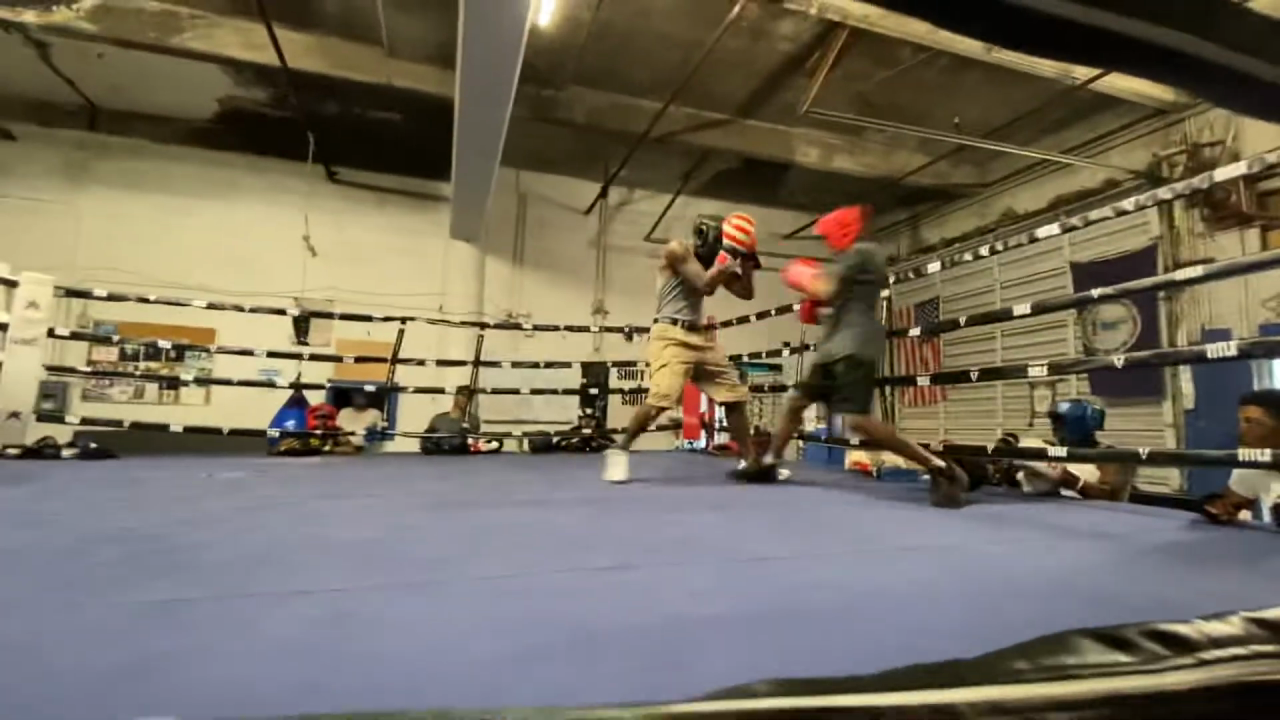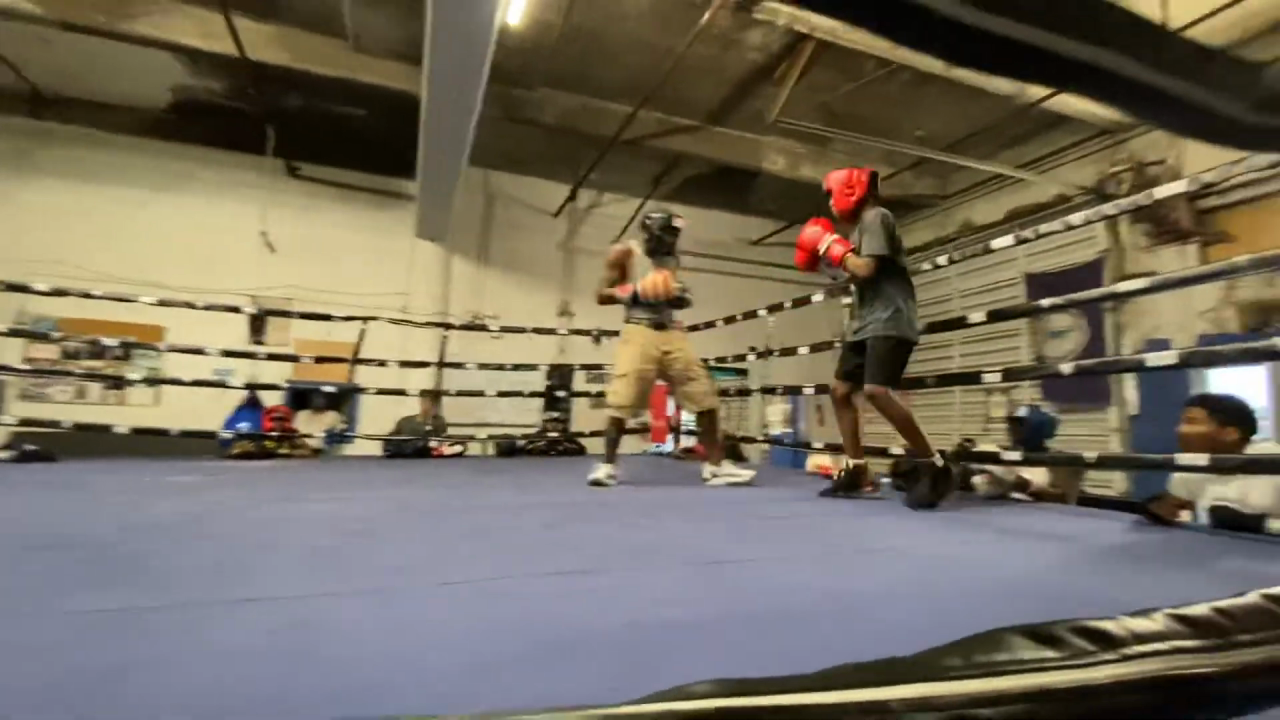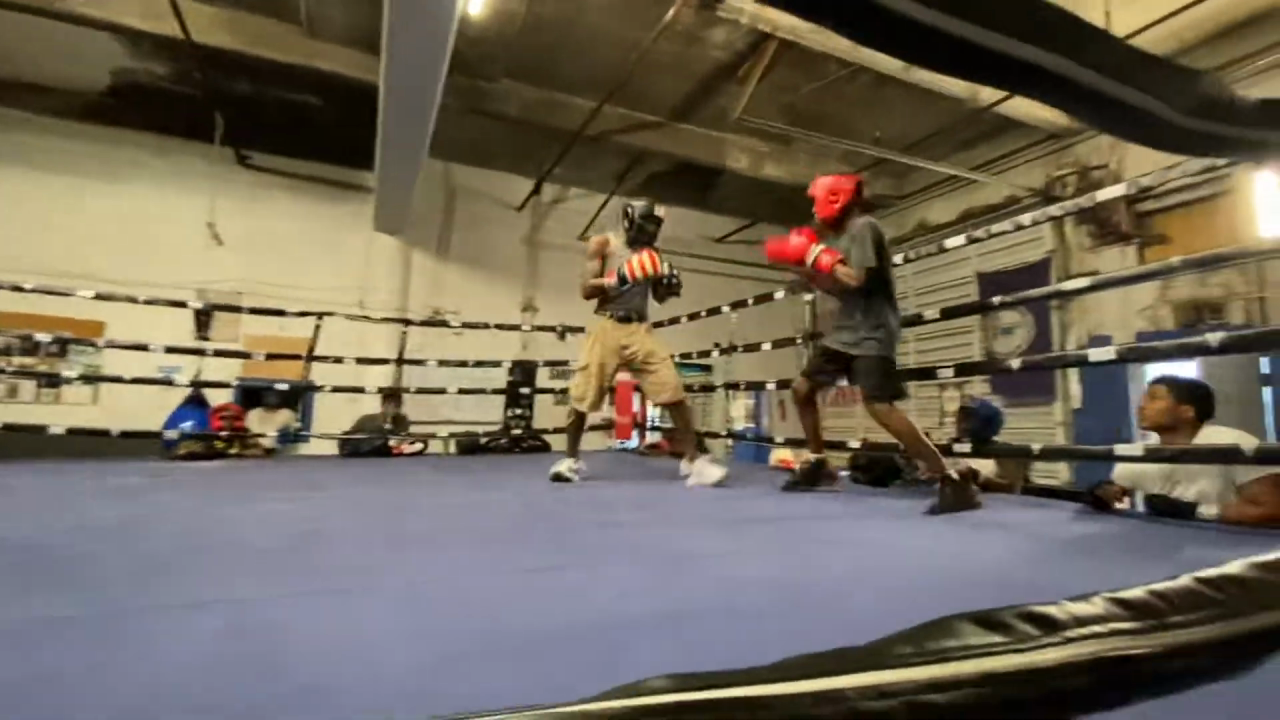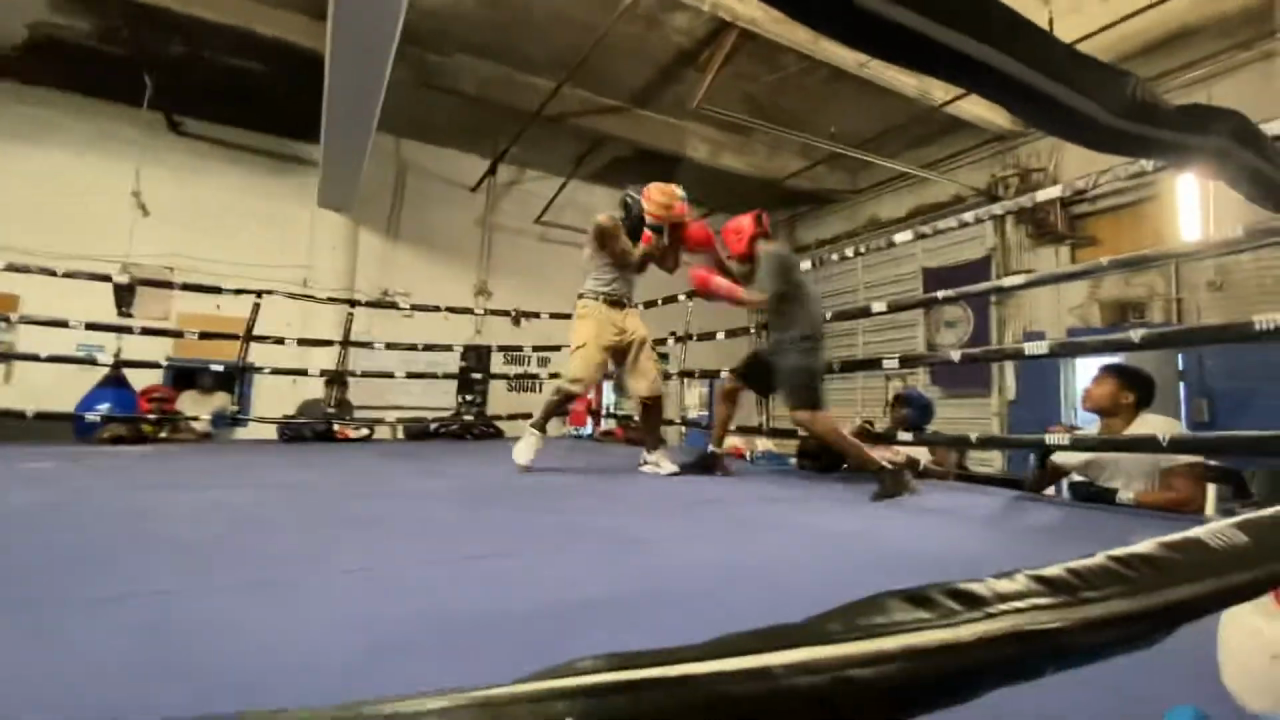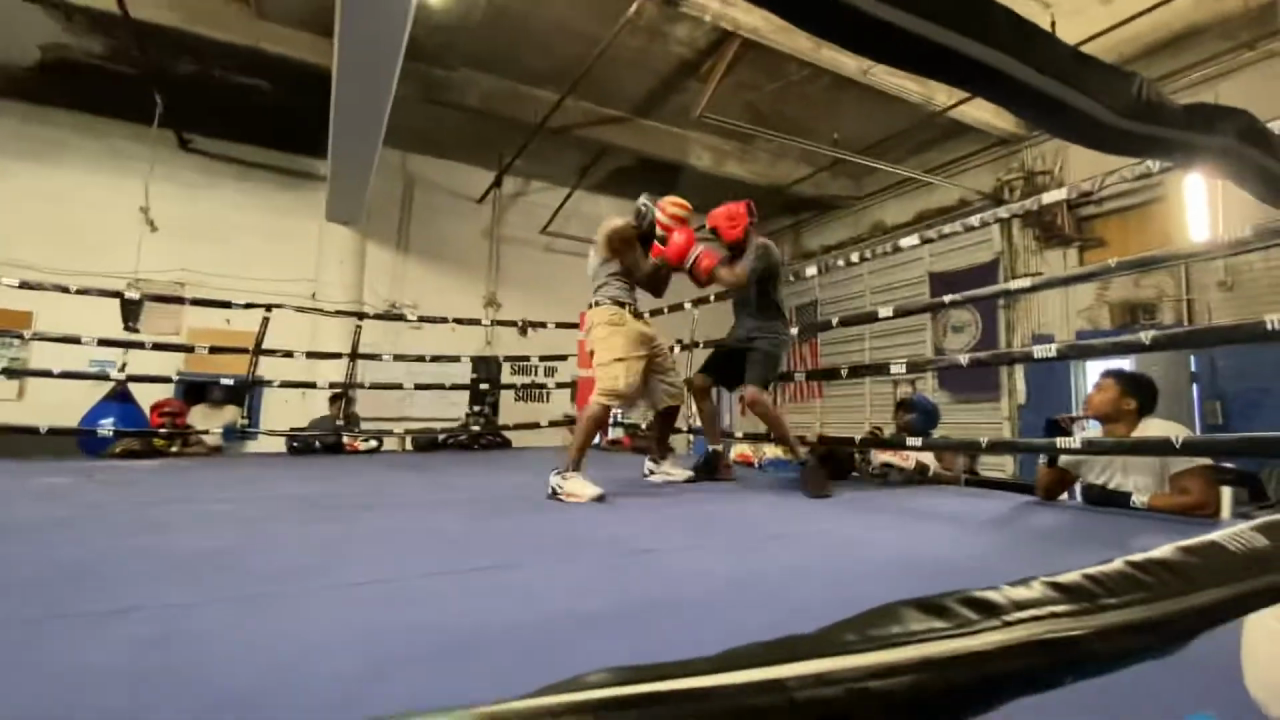
dt=0.3s
person 1, frame 1
left shoulder: (861, 252)
right shoulder: (867, 256)
left elbow: (825, 289)
left wrist: (800, 276)
right wrist: (820, 310)
left hip: (857, 348)
right hip: (837, 349)
left knee: (857, 420)
right knee: (795, 404)
right ankle: (768, 464)
person 1, frame 2
left shoulder: (876, 218)
right shoulder: (862, 225)
left elbow: (866, 269)
left wrist: (831, 246)
right wrist: (825, 260)
left hip: (890, 321)
right hip: (866, 324)
left knee: (875, 391)
right knee: (840, 392)
left ankle: (936, 468)
right ankle: (857, 473)
person 1, frame 3
left shoulder: (863, 227)
right shoulder: (839, 234)
left elbow: (855, 279)
right elbow: (829, 286)
left wrist: (815, 254)
right wrist: (800, 261)
left hip: (872, 334)
right hip: (843, 332)
left knee: (878, 406)
right knee: (802, 390)
left ankle: (952, 482)
right ankle: (818, 466)
person 1, frame 4
left shoulder: (772, 255)
right shoulder: (762, 259)
left elbow: (761, 300)
right elbow: (737, 282)
left wrist: (719, 285)
left hip: (798, 346)
right hip: (779, 345)
left knee: (805, 416)
right knee: (726, 389)
left ankle: (887, 471)
right ankle: (714, 456)
person 1, frame 5
left shoulder: (762, 247)
right shoulder: (737, 254)
left elbow: (735, 280)
right elbow: (704, 281)
left wrist: (696, 256)
right wrist: (683, 257)
left hip: (766, 337)
right hip: (741, 335)
left knee: (753, 396)
right knee: (698, 384)
left ankle: (803, 461)
right ankle: (718, 457)
person 2, frame 1
left shoulder: (711, 259)
right shoulder: (677, 250)
left elbow: (747, 293)
right elbow: (706, 286)
left wrist: (747, 259)
right wrist: (729, 253)
left hip: (699, 336)
right hip: (668, 334)
left knee: (734, 395)
right knee: (661, 398)
left ankle: (751, 463)
right ankle: (620, 452)
person 2, frame 2
left shoulder: (670, 260)
right shoulder: (623, 253)
right elbow: (602, 295)
left wrist: (679, 296)
right wrist: (632, 293)
left hip: (672, 335)
right hip: (639, 334)
left knee: (704, 397)
right knee: (621, 403)
left ankle: (715, 466)
right ankle: (608, 465)
person 2, frame 3
left shoulder: (653, 254)
right shoulder: (602, 244)
left elbow: (659, 296)
right elbow: (586, 290)
left wrist: (670, 283)
right wrist: (618, 278)
left hip: (640, 327)
right hip: (609, 326)
left knee: (673, 390)
right knee: (583, 396)
left ankle: (694, 461)
right ankle: (571, 459)
person 2, frame 4
left shoulder: (639, 234)
right shoulder: (606, 224)
left elbow: (669, 264)
right elbow: (636, 262)
left wrist: (673, 225)
right wrist: (654, 228)
left hip: (626, 312)
right hip: (595, 308)
left knee: (651, 383)
right knee: (579, 379)
left ankle: (653, 452)
right ankle: (536, 430)
person 2, frame 5
left shoulder: (640, 242)
right shoulder: (619, 230)
left elbow: (657, 290)
right elbow: (644, 280)
right wrist: (663, 244)
left hip: (634, 320)
right hip: (611, 317)
left knee: (671, 390)
right knee: (611, 390)
left ankle: (658, 460)
right ankle: (566, 474)
